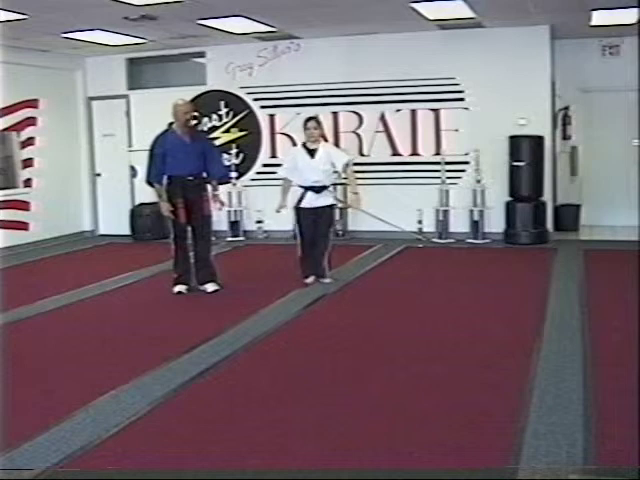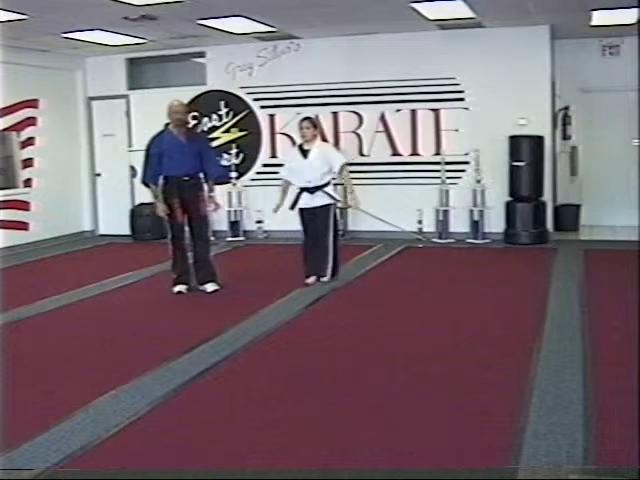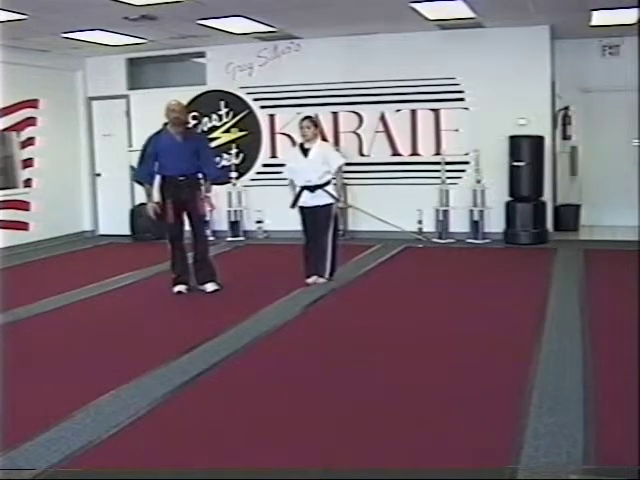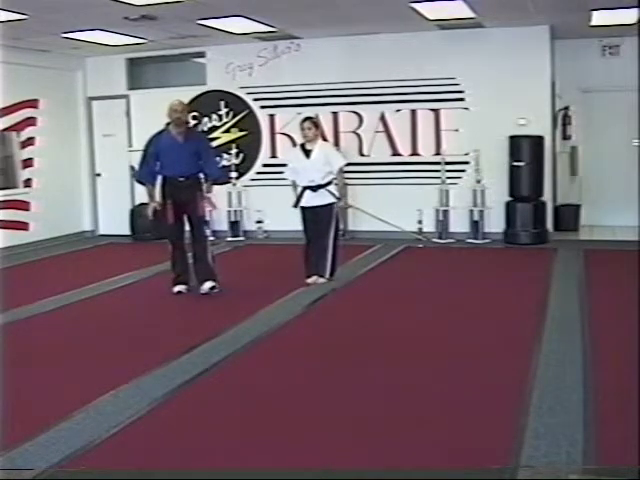
dt=0.3s
person 1, frame 1
left shoulder: (201, 139)
right shoulder: (163, 140)
left elbow: (212, 167)
right elbow: (156, 173)
left wrist: (214, 192)
right wrist: (162, 200)
left hip: (198, 187)
right hip: (176, 189)
left knee: (203, 234)
right knee: (180, 236)
left ankle: (206, 279)
right ankle: (181, 280)
person 1, frame 2
left shoulder: (198, 139)
right shoulder: (160, 141)
left elbow: (209, 167)
right elbow: (152, 173)
left wrist: (211, 194)
right wrist: (158, 200)
left hip: (195, 187)
right hip: (172, 189)
left knee: (201, 234)
right knee: (177, 236)
left ankle: (206, 279)
right ankle: (181, 280)
person 1, frame 3
left shoulder: (196, 139)
right shoulder: (157, 140)
left elbow: (207, 167)
right elbow: (147, 171)
left wrist: (207, 194)
right wrist: (150, 200)
left hip: (192, 186)
right hip: (170, 188)
left knee: (200, 233)
right knee: (175, 236)
left ankle: (206, 279)
right ankle: (180, 280)
person 1, frame 4
left shoulder: (198, 139)
right shoulder: (158, 140)
left elbow: (209, 167)
right elbow: (149, 171)
left wrist: (208, 193)
right wrist: (152, 199)
left hip: (193, 187)
right hip: (171, 189)
left knee: (199, 233)
right knee: (175, 237)
left ankle: (206, 279)
right ankle: (180, 280)
person 2, frame 1
left shoulder: (329, 150)
right shoulder: (296, 152)
left elbow: (348, 170)
right elbow: (287, 178)
left wrist: (354, 193)
right wrist: (283, 200)
left hip: (324, 199)
right hip: (305, 200)
left knee: (323, 237)
right knee: (306, 238)
left ankle: (322, 273)
right ankle: (310, 273)
person 2, frame 2
left shoulder: (325, 149)
right shoulder: (294, 153)
left elbow: (342, 170)
right elbow: (287, 178)
left wrist: (350, 193)
right wrist: (281, 200)
left hip: (324, 197)
right hip: (305, 199)
left knee: (325, 236)
right knee: (310, 238)
left ankle: (326, 272)
right ankle: (312, 272)
person 2, frame 3
left shoulder: (325, 148)
right shoulder: (295, 152)
left elbow: (337, 172)
right elbow: (291, 178)
left wrist: (339, 197)
right wrist: (295, 198)
left hip: (324, 198)
right hip: (305, 199)
left knee: (324, 236)
right knee: (310, 237)
left ankle: (324, 272)
right ankle: (312, 272)
person 2, frame 4
left shoulder: (327, 148)
right shoulder: (296, 152)
left elbow: (339, 173)
right elbow: (293, 179)
left wrist: (341, 197)
right wrist: (297, 198)
left hip: (326, 197)
right hip: (307, 198)
left knee: (326, 236)
right knee: (311, 237)
left ankle: (324, 272)
right ankle: (312, 272)
